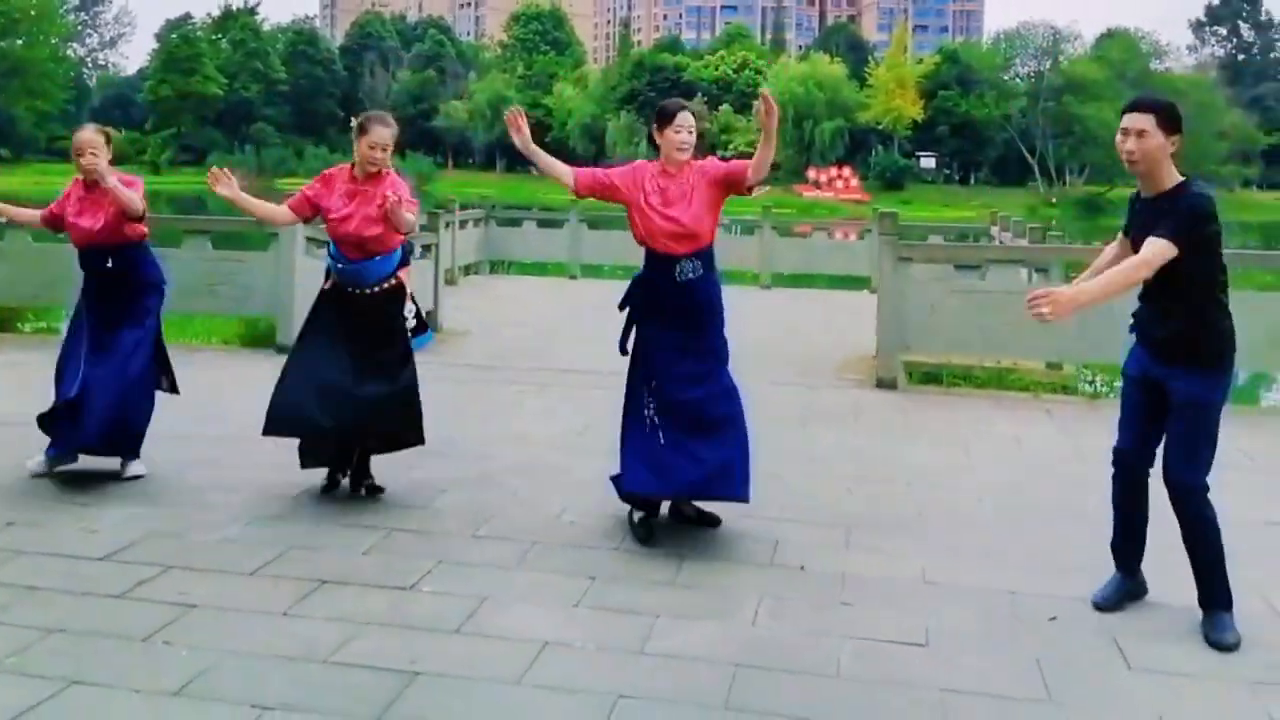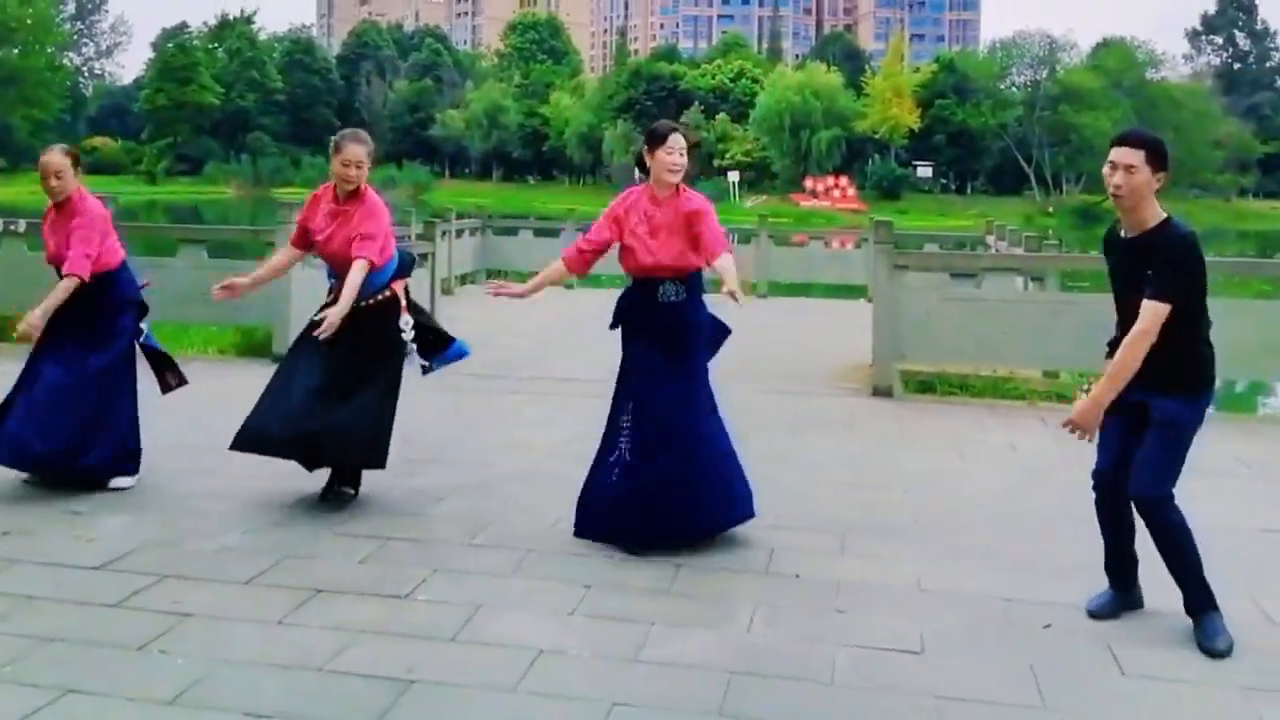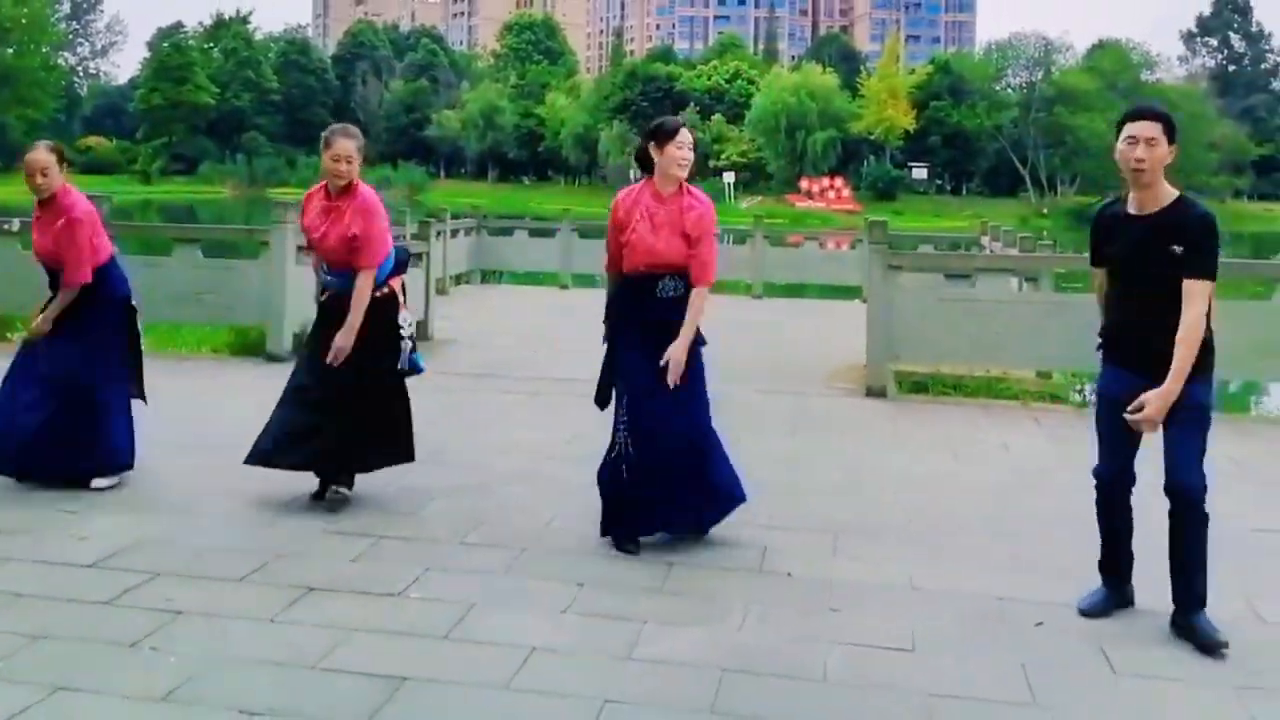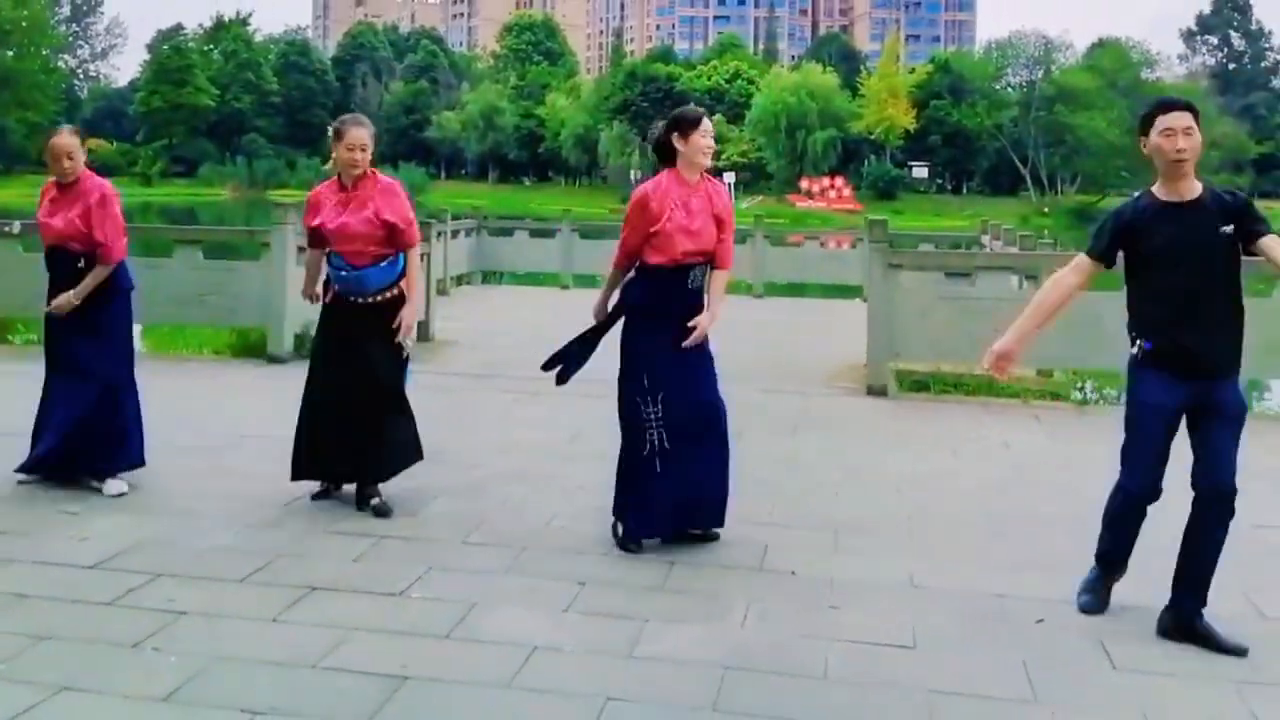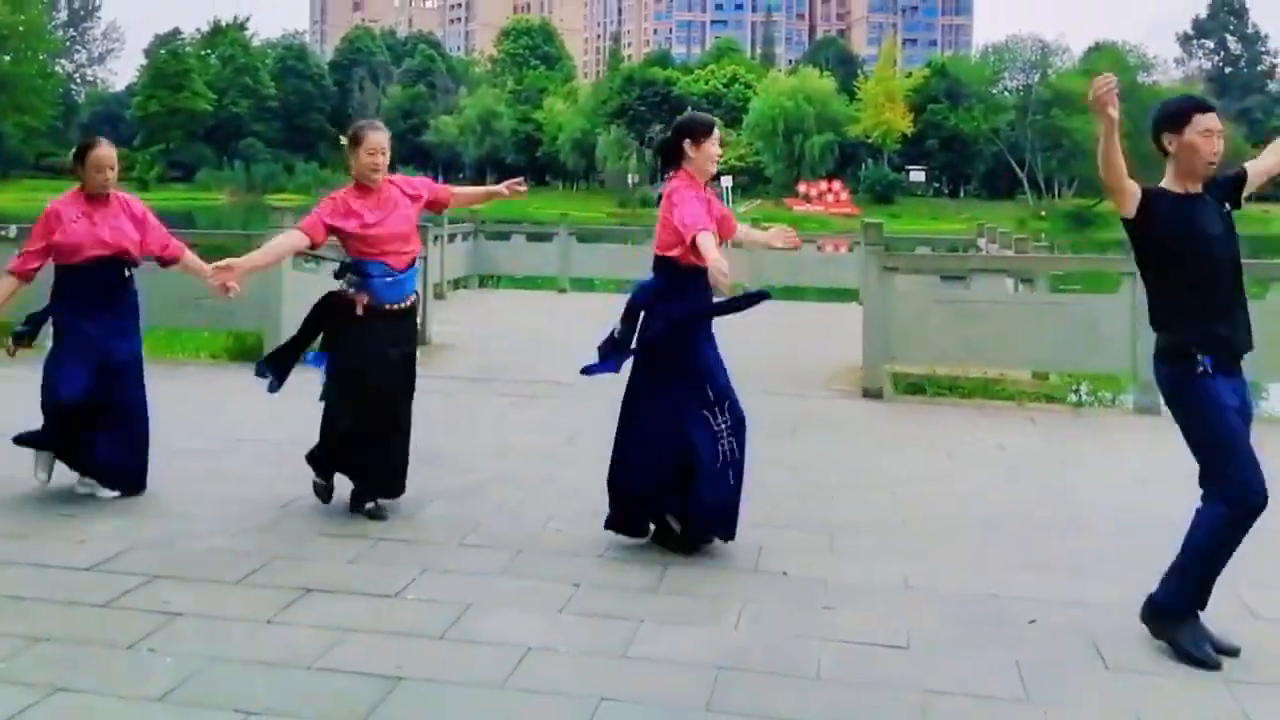
dt=0.2s
person 1, frame 1
left shoulder: (1193, 206)
right shoulder: (1141, 201)
left elbow: (1143, 266)
left wrist: (1073, 298)
right wrist: (1074, 289)
left hip: (1200, 363)
right hip: (1149, 351)
left knee: (1184, 481)
right knee: (1127, 459)
left ankle: (1218, 604)
right ankle: (1128, 572)
person 1, frame 2
left shoulder: (1178, 245)
right shoulder: (1114, 237)
left elbow: (1146, 331)
left wrist: (1095, 399)
left hip: (1180, 387)
right hip: (1128, 375)
left knee: (1149, 490)
right knee: (1108, 479)
left ankle: (1204, 609)
right ankle: (1123, 585)
person 1, frame 3
left shoulder: (1196, 222)
right shoulder: (1108, 219)
left elbow: (1194, 312)
left wrist: (1170, 389)
right wrist: (1108, 332)
left hip: (1186, 375)
right hip: (1122, 368)
left knee: (1186, 487)
right knee: (1111, 477)
left ankle: (1190, 608)
right ankle: (1116, 584)
person 1, frame 4
left shoulder: (1232, 209)
right shoulder: (1132, 217)
right elbow: (1072, 275)
right wrist: (1016, 335)
left hip: (1220, 376)
right hip: (1157, 370)
left knee: (1219, 492)
right knee: (1138, 483)
left ankle: (1184, 612)
right ankle: (1106, 566)
person 1, frame 5
left shoulder: (1217, 194)
right shoulder: (1150, 206)
right elbow: (1115, 181)
right wrist: (1108, 122)
left hip: (1223, 369)
right hip: (1192, 368)
left knee: (1226, 493)
left ankle: (1182, 615)
right ankle: (1172, 604)
person 2, frame 1
left shoulder: (712, 173)
right shoulder: (635, 177)
left elbow: (754, 174)
right elbow: (577, 180)
left wrist: (768, 133)
right wrist: (529, 148)
left hip: (702, 301)
right hip: (659, 302)
left knee: (708, 396)
right knee: (658, 396)
left ankle: (681, 495)
right ankle: (644, 500)
person 2, frame 2
left shoulder: (696, 205)
right shoulder: (624, 206)
left elbow: (719, 250)
right elbow: (580, 256)
left wrist: (731, 280)
right wrist: (527, 288)
left hip: (684, 322)
right hip: (643, 325)
left knee: (687, 419)
right knee: (640, 417)
left ankle: (687, 515)
right ankle: (624, 518)
person 2, frame 3
left shoulder: (699, 207)
right shoulder: (627, 202)
left elbow: (704, 279)
right elbow: (615, 264)
left wrist: (684, 340)
right wrist: (616, 316)
left hip: (681, 322)
right hip: (633, 321)
left knee: (686, 416)
right knee: (636, 418)
left ankle: (686, 509)
right ankle: (624, 517)
person 2, frame 4
left shoulder: (718, 195)
right shoulder: (652, 193)
left elbow: (722, 262)
right elbow: (625, 251)
left wrist: (710, 313)
right wrist: (604, 300)
left hip: (689, 310)
right hip: (652, 310)
left knee: (703, 413)
right knee: (652, 415)
left ankle: (685, 515)
right ankle: (630, 516)
person 2, frame 5
left shoulder: (695, 190)
right shoulder: (683, 193)
left elbow: (727, 226)
right elbow: (695, 227)
left wrist: (767, 236)
right wrist: (711, 257)
left hip: (679, 311)
right hip: (677, 315)
left knee: (666, 414)
right knee: (713, 415)
left ankle: (657, 514)
right ankle: (679, 514)
person 3, frame 1
left shoulder: (395, 186)
right shoulder: (329, 181)
left elbow: (409, 227)
right elbow: (285, 215)
left wrist: (404, 216)
right wrist: (236, 196)
left hip: (385, 297)
right hip: (339, 292)
left knee: (376, 380)
right knee: (322, 372)
left ankle: (360, 468)
right ankle: (333, 462)
person 3, frame 2
left shoulder: (372, 208)
right shoulder: (317, 201)
left elbow: (360, 266)
right elbow: (295, 250)
left wrist: (340, 309)
right wrist: (249, 281)
left hip: (381, 307)
right hip: (342, 300)
left knee: (365, 393)
right knee: (316, 382)
left ankle: (348, 475)
right ankle: (336, 471)
person 3, frame 3
left shoulder: (367, 204)
right shoulder: (312, 200)
left elbow: (367, 272)
left wrist: (350, 329)
right wrist: (332, 305)
left hip: (376, 304)
right hip: (334, 301)
left knee: (365, 389)
right knee: (317, 385)
left ankle: (343, 475)
right ankle: (328, 470)
person 3, frame 4
left shoulder: (388, 190)
right shoulder: (320, 197)
left elbow: (412, 252)
left wrist: (411, 305)
right wrist: (310, 284)
left hip: (386, 302)
right hip: (342, 304)
left knee: (378, 388)
right knee: (330, 388)
left ankle: (368, 481)
right ankle: (332, 473)
person 3, frame 5
left shoulder: (407, 188)
right shoulder: (339, 204)
left elbow: (449, 196)
right elbow: (296, 238)
left wrist: (494, 192)
right wrist: (245, 264)
left hip: (400, 311)
right hip: (361, 314)
left knee: (391, 401)
right knee: (356, 397)
left ankle: (368, 487)
right ankle: (326, 465)
person 4, frame 1
left shoulder: (126, 183)
right shoulder: (72, 192)
left elbow: (137, 211)
right elbow: (49, 218)
left wrist: (109, 179)
left hip: (136, 285)
right hip: (98, 288)
left knee: (132, 368)
right knee: (78, 365)
left ankle: (129, 451)
right ankle: (65, 446)
person 4, frame 2
left shoulder: (88, 213)
right shoulder: (56, 209)
left elbow: (76, 272)
left wrist: (41, 311)
right wrist: (44, 310)
left hip: (111, 302)
right hip: (80, 303)
left knee: (105, 384)
right knee: (54, 376)
left ankle: (122, 465)
right ankle: (53, 458)
person 4, frame 3
left shoulder: (75, 210)
right shoulder: (43, 205)
left elbow: (79, 276)
left wrist: (50, 315)
right wrist: (48, 310)
left hip: (99, 298)
right hip: (66, 300)
left knee: (93, 380)
right knee: (39, 376)
left ankle: (107, 463)
right ankle: (44, 460)
person 4, frame 4
left shoulder: (101, 192)
right shoulder: (48, 192)
left elbow: (111, 255)
left wrist: (78, 295)
left hip: (101, 294)
right hip: (65, 294)
left knee: (106, 377)
right knee: (64, 375)
left ankle: (110, 465)
right ankle: (53, 458)
person 4, frame 5
left shoulder: (131, 208)
right shoulder: (58, 210)
left elbow: (169, 247)
left wrist: (210, 273)
left hip: (119, 312)
right hip: (74, 312)
left knee: (121, 393)
right knee: (70, 389)
left ankle: (102, 472)
right ankle: (54, 444)
